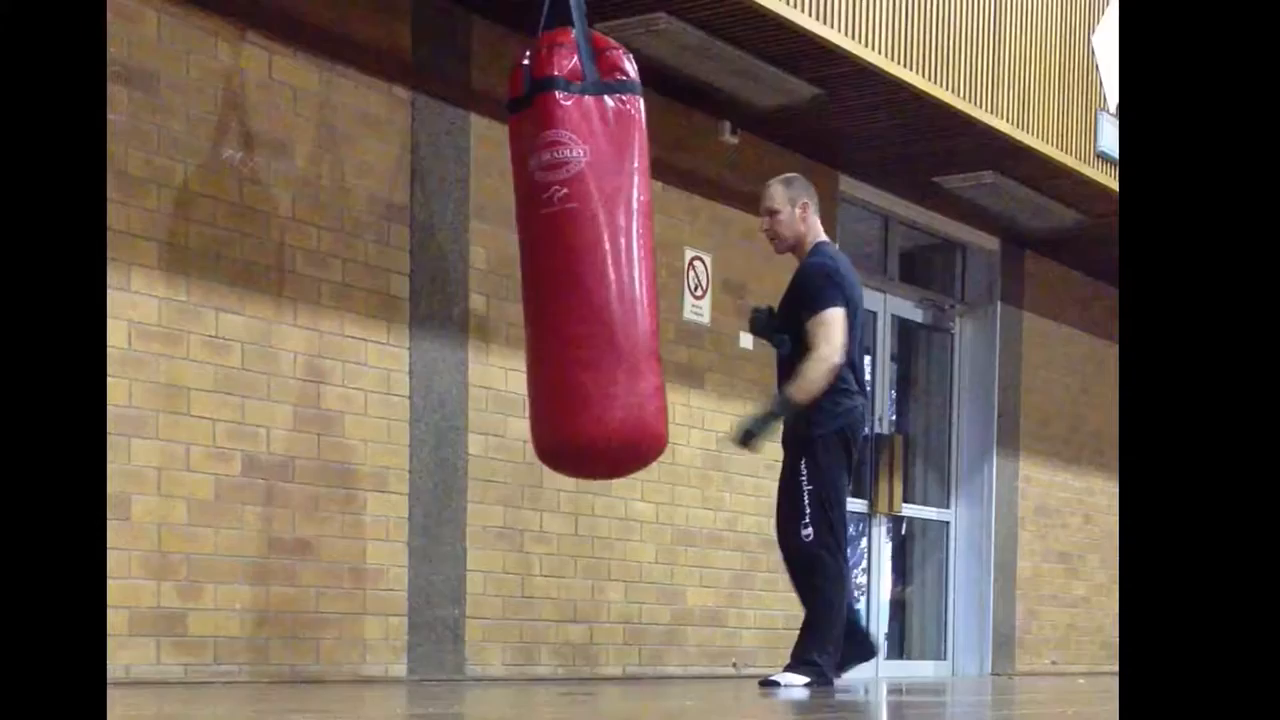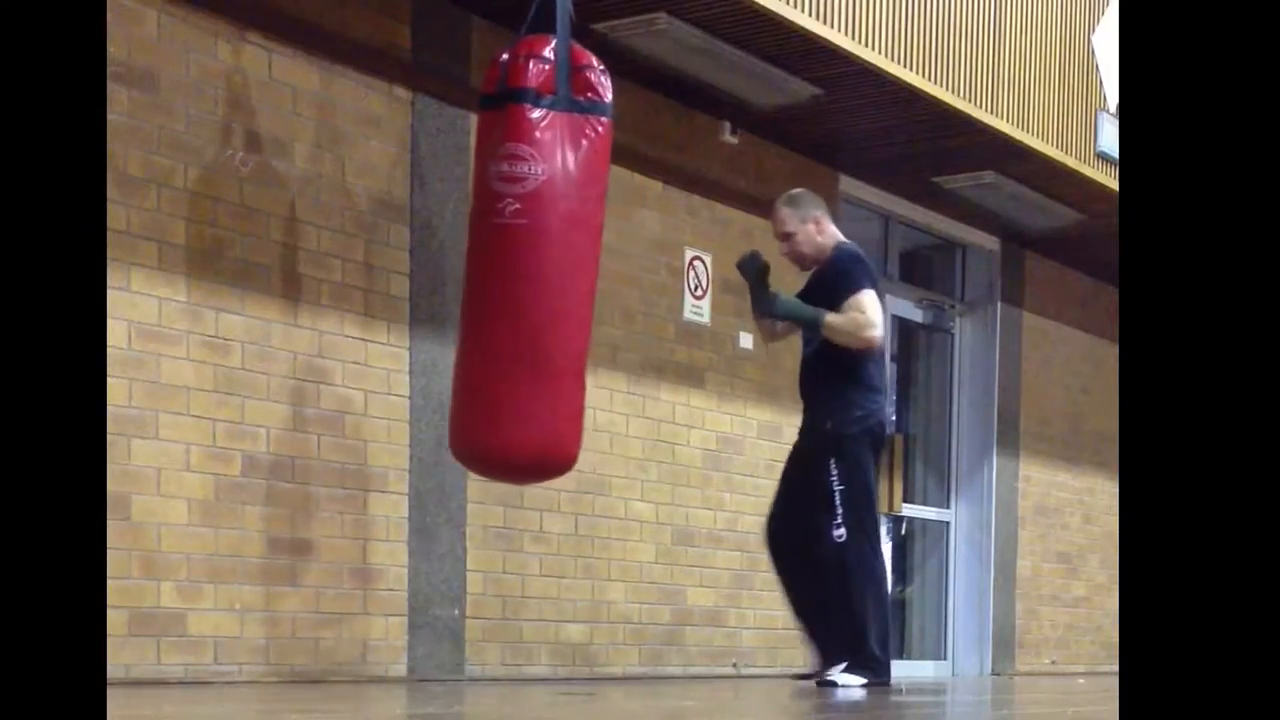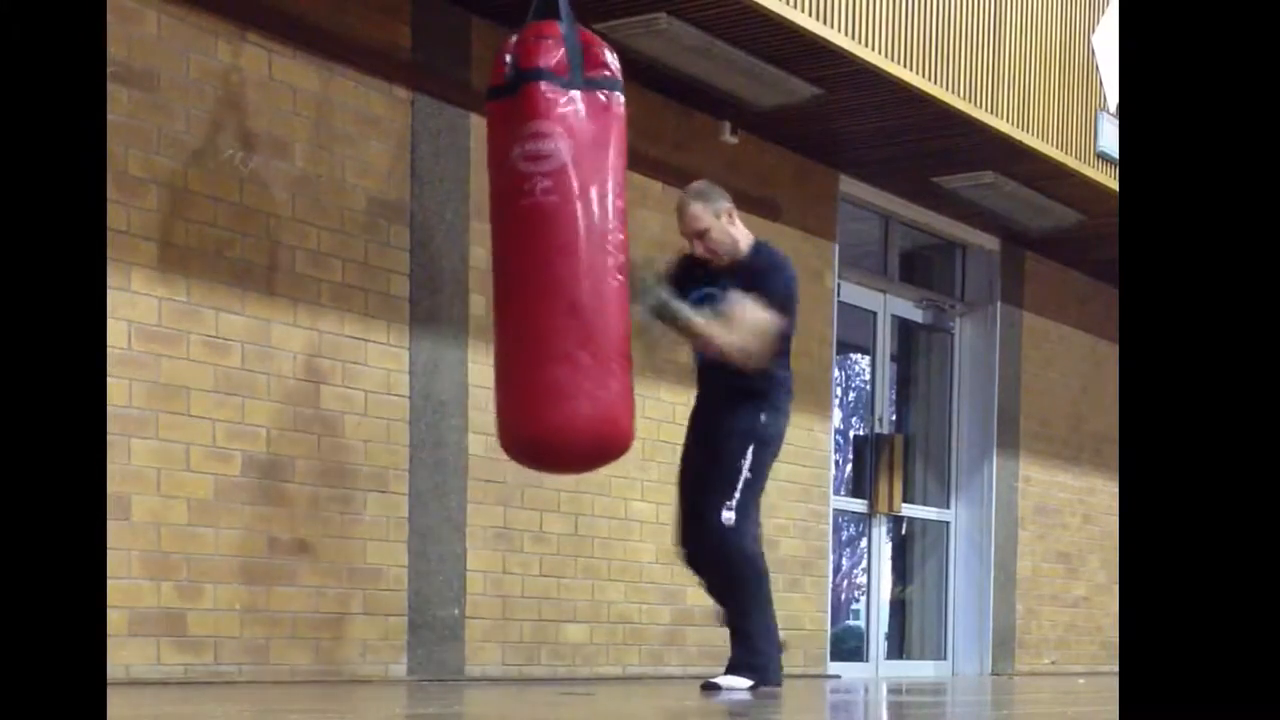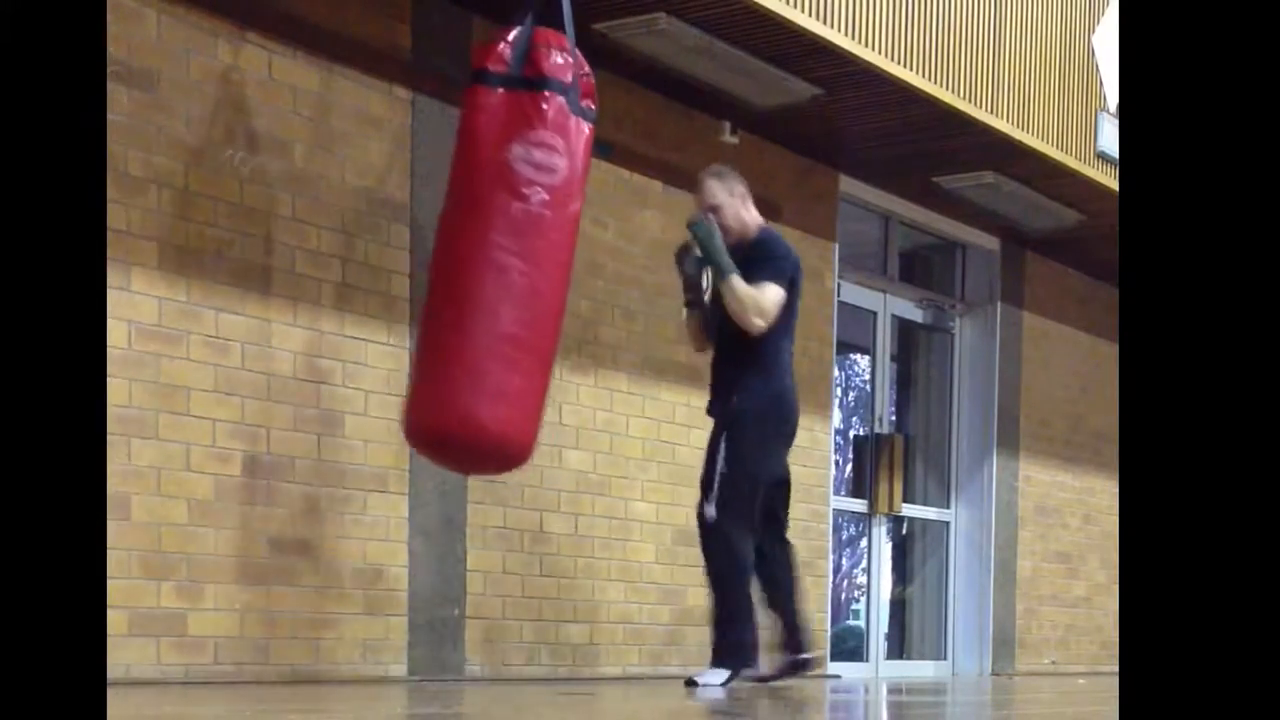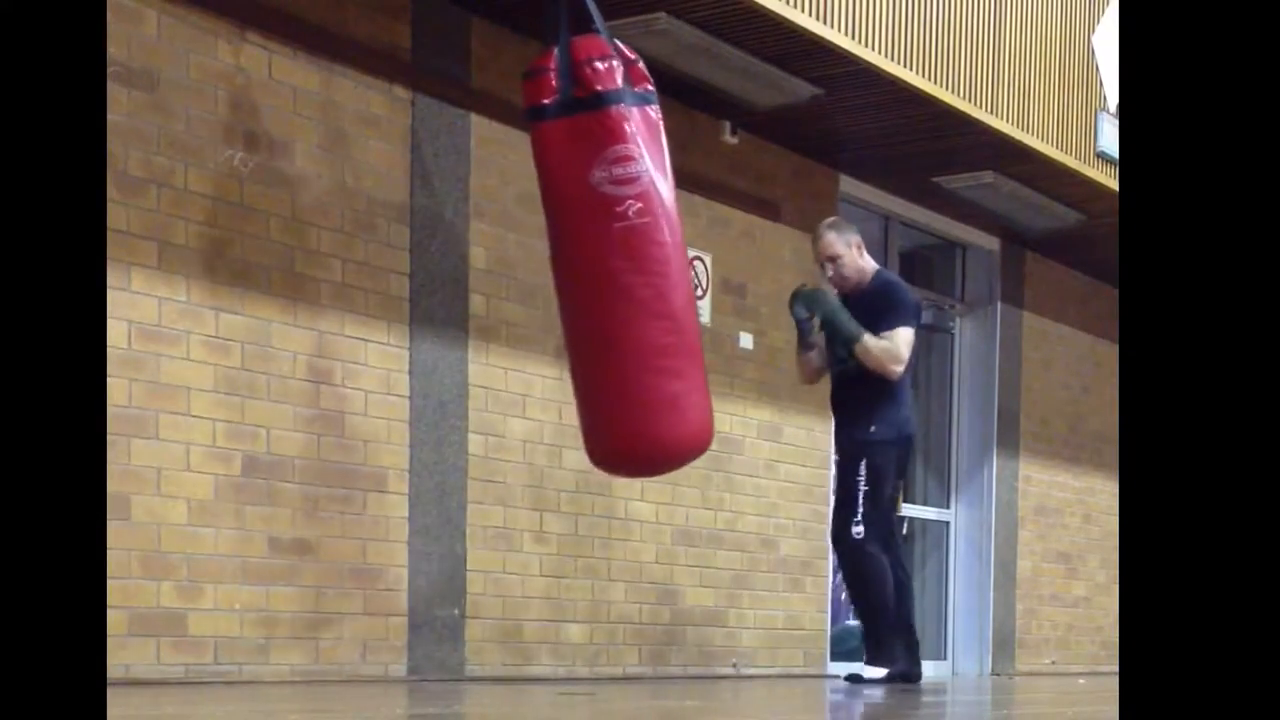
dt=1s
person 1, frame 1
left shoulder: (817, 270)
right shoulder: (829, 267)
left elbow: (827, 357)
left wrist: (769, 416)
right wrist: (773, 329)
left hip: (821, 424)
right hip: (822, 424)
left knee: (813, 541)
right knee: (808, 538)
left ankle: (813, 660)
right ankle: (846, 640)
person 1, frame 2
left shoulder: (847, 264)
right shoulder: (823, 275)
left elbow: (871, 331)
right elbow: (772, 329)
left wrist: (801, 312)
right wrist: (758, 286)
left hip: (848, 425)
right hip: (824, 425)
left knee: (848, 543)
right knee: (786, 535)
left ankle: (870, 662)
right ankle: (837, 647)
person 1, frame 3
left shoulder: (770, 269)
right shoulder: (693, 266)
left elbow: (739, 347)
left wrist: (674, 309)
right wrist: (655, 307)
left hip: (753, 416)
right hip: (709, 416)
left knee: (726, 529)
right knee: (699, 539)
left ankle: (755, 662)
right ankle: (760, 648)
person 1, frame 4
left shoulder: (770, 251)
right shoulder: (731, 260)
left elbow: (757, 319)
right elbow: (702, 338)
left wrist: (719, 259)
right wrist: (691, 281)
left hip: (754, 405)
right hip: (763, 407)
left knee: (723, 525)
right knee: (763, 530)
left ankle: (734, 654)
right ankle: (795, 646)
person 1, frame 5
left shoulder: (892, 293)
right shoulder: (840, 304)
left elbow: (893, 363)
right elbow: (808, 373)
left wrist: (842, 321)
right wrist: (804, 324)
left hip: (880, 431)
right hip: (855, 432)
left knee: (857, 539)
right knee: (879, 544)
left ankle: (885, 653)
right ankle: (903, 659)
